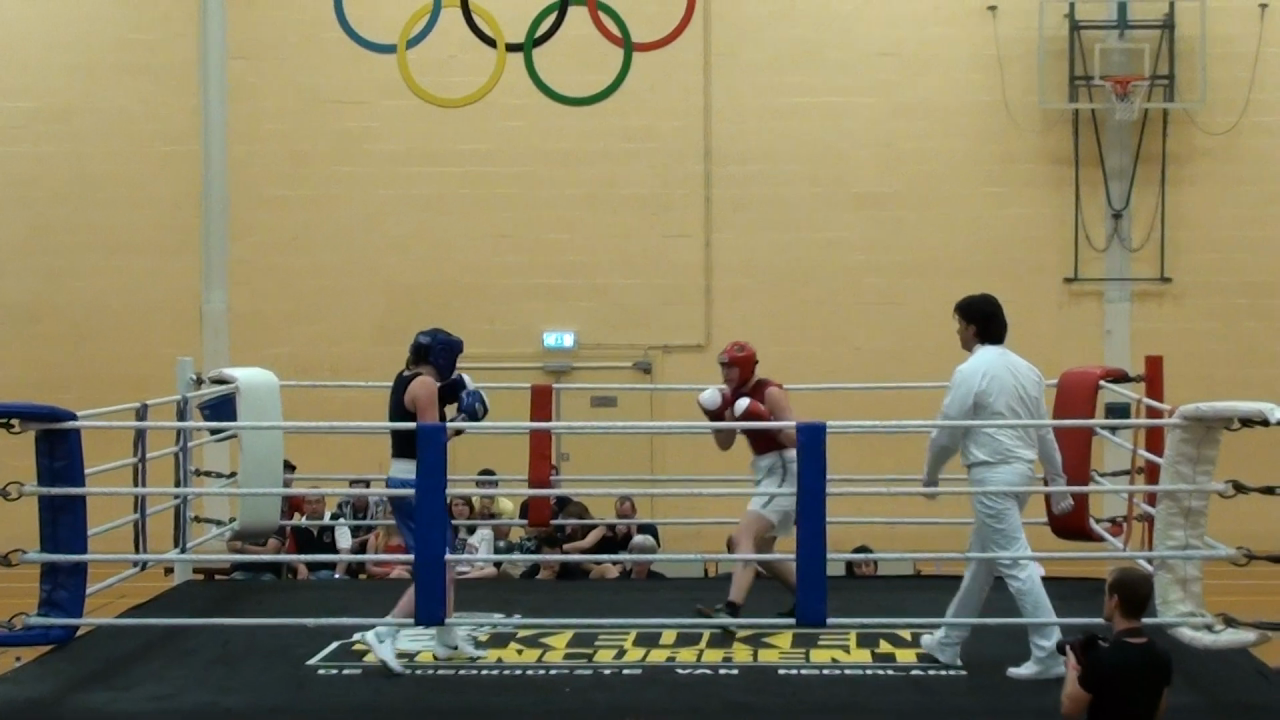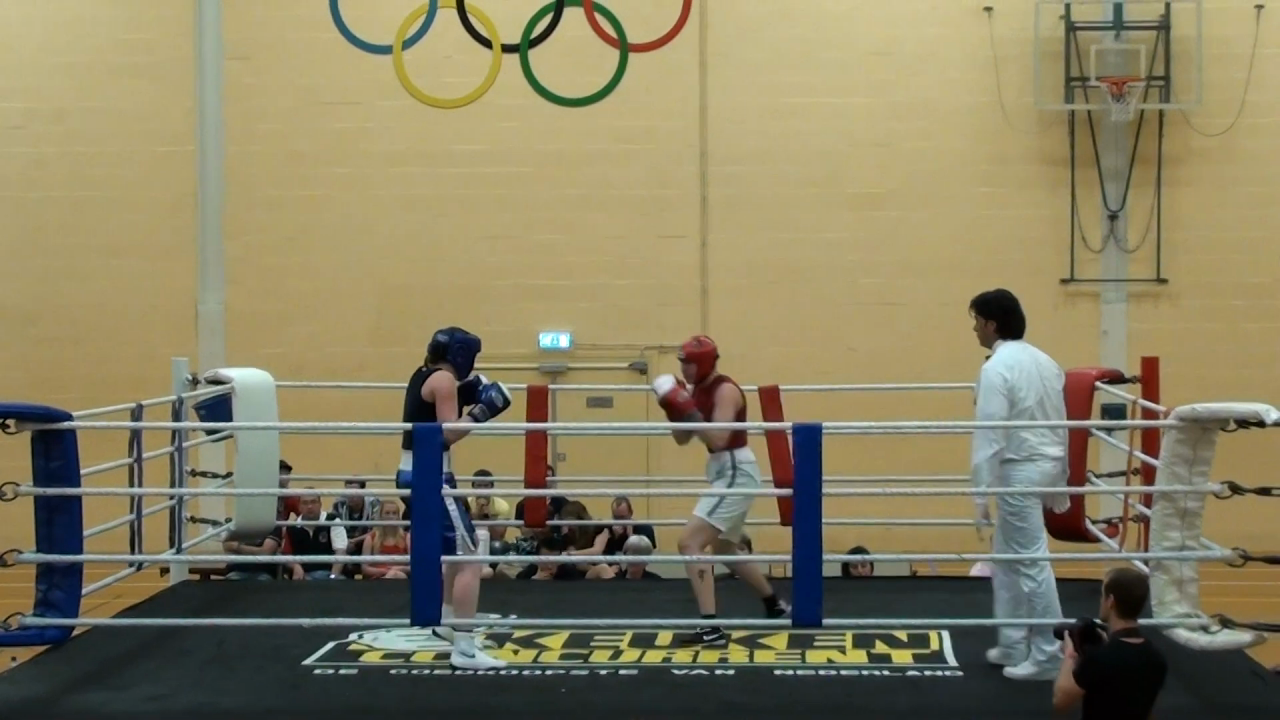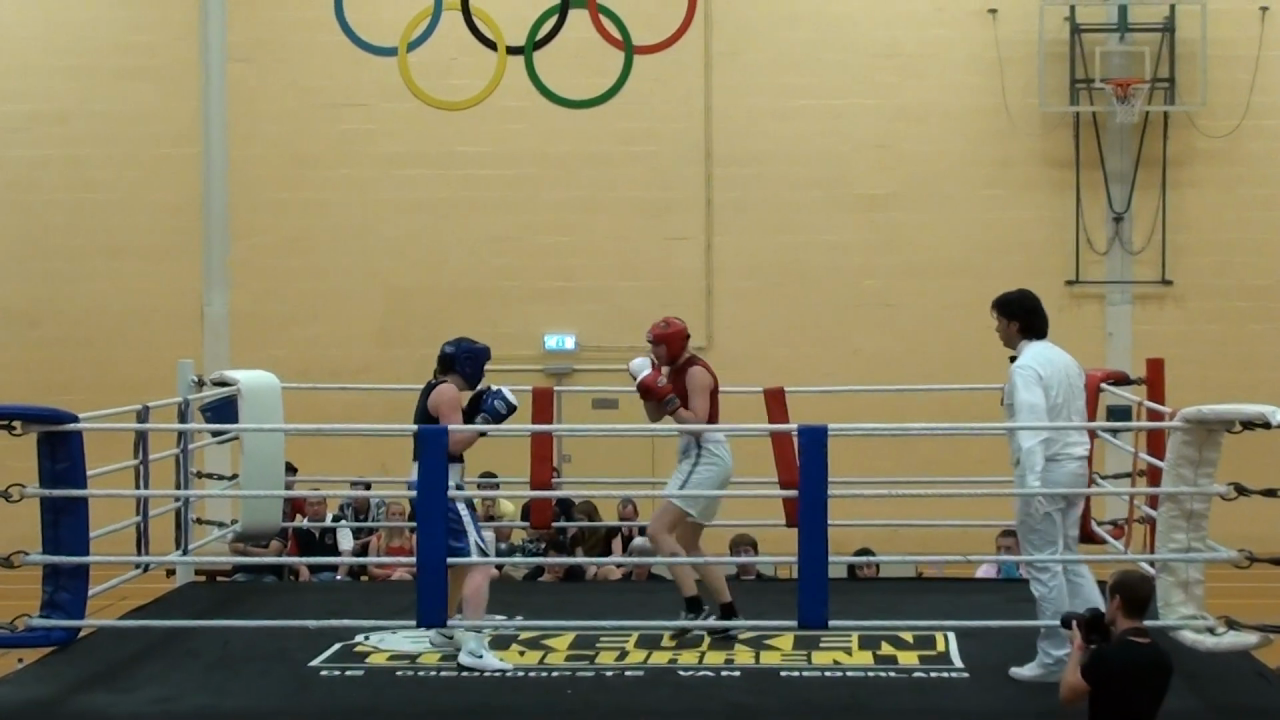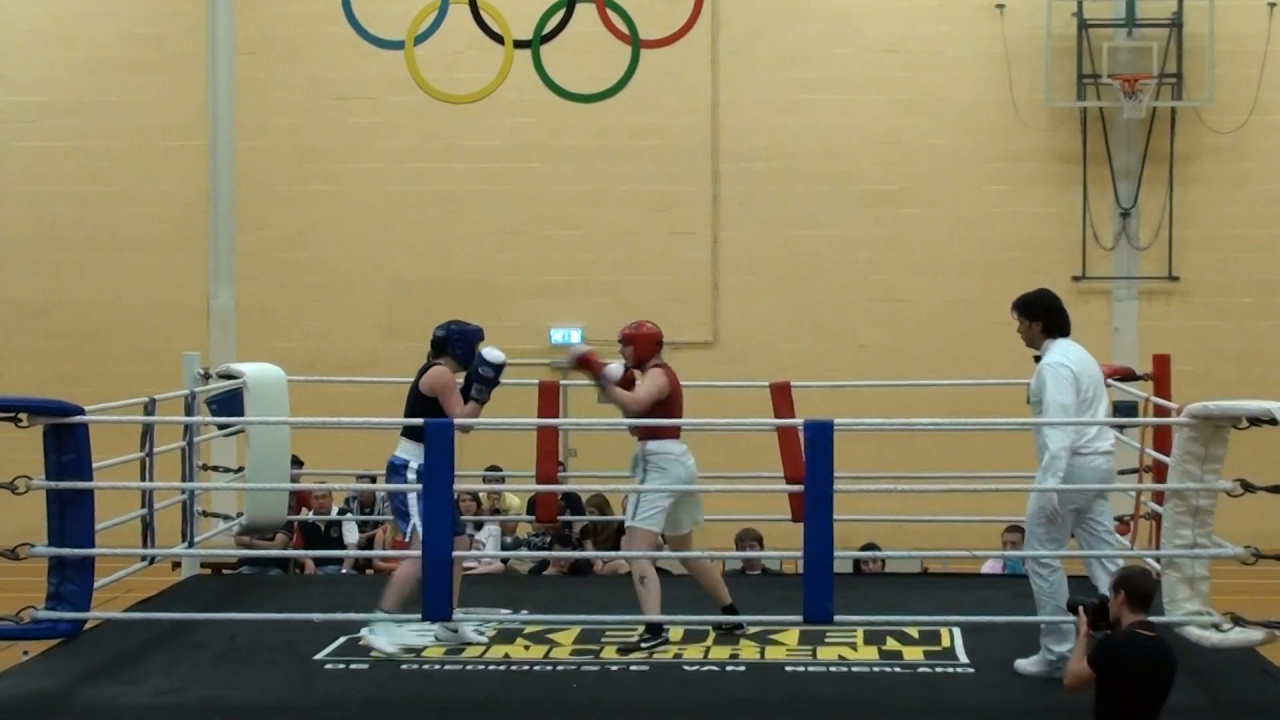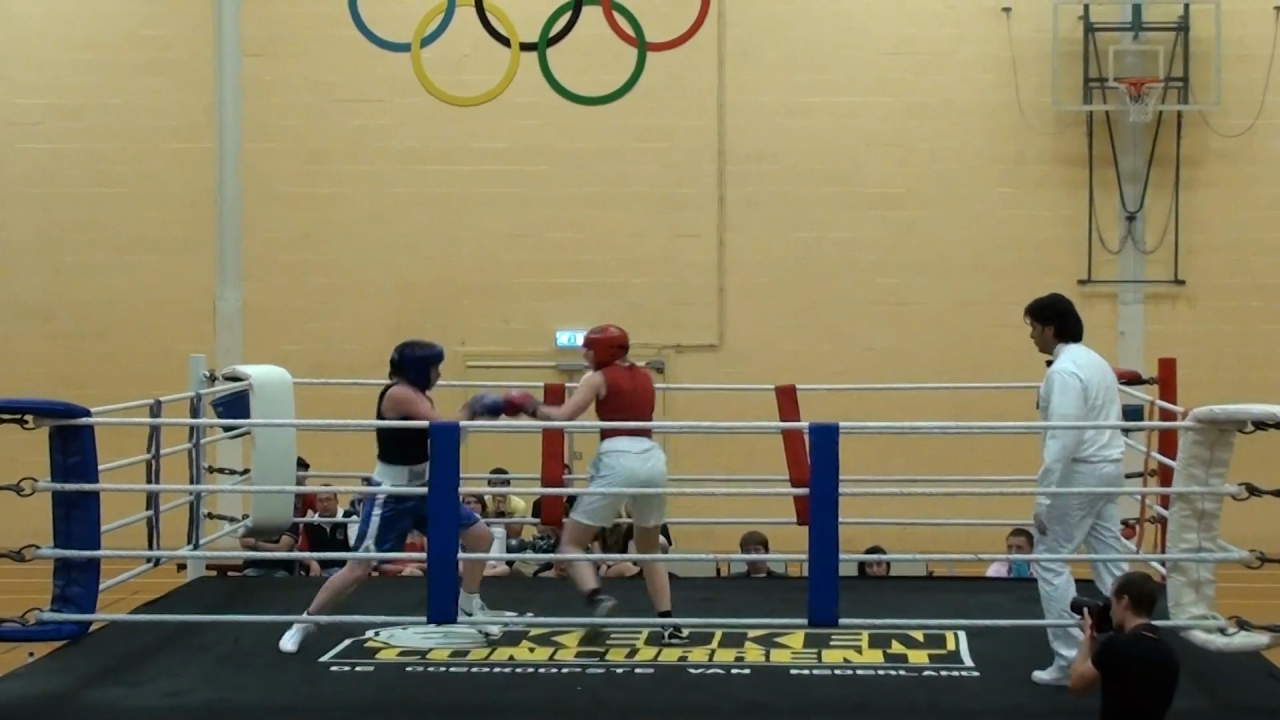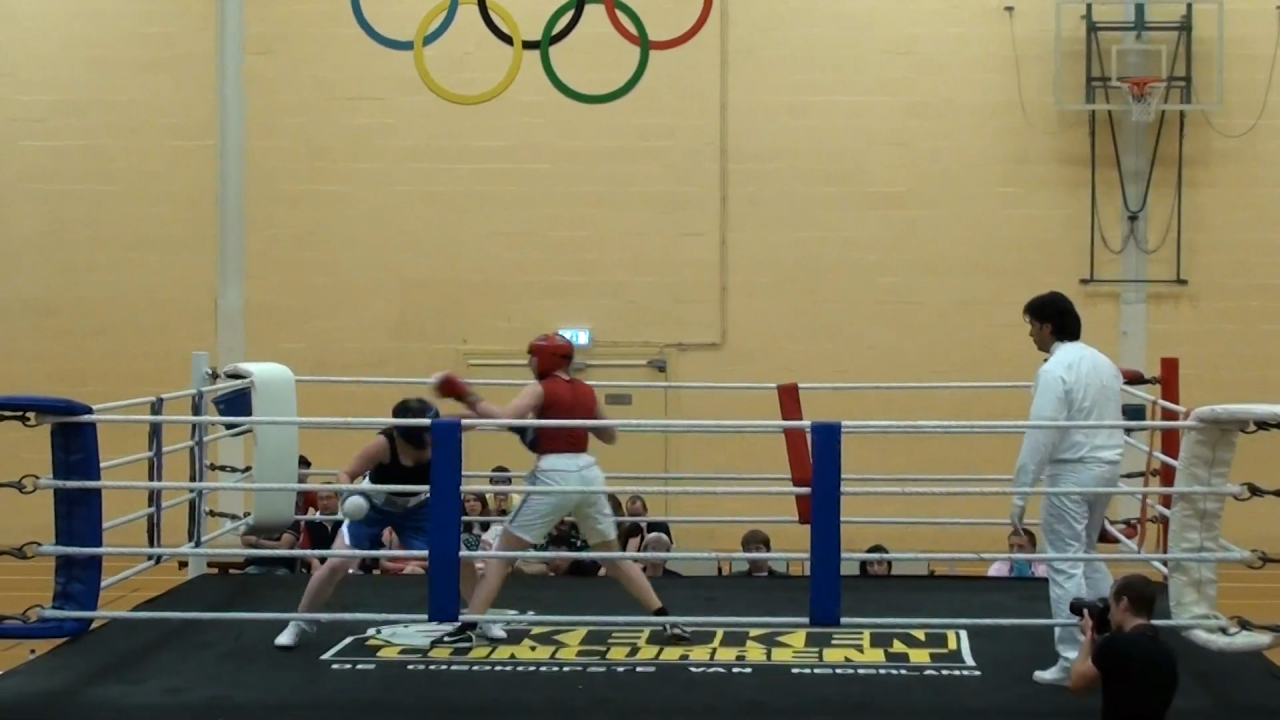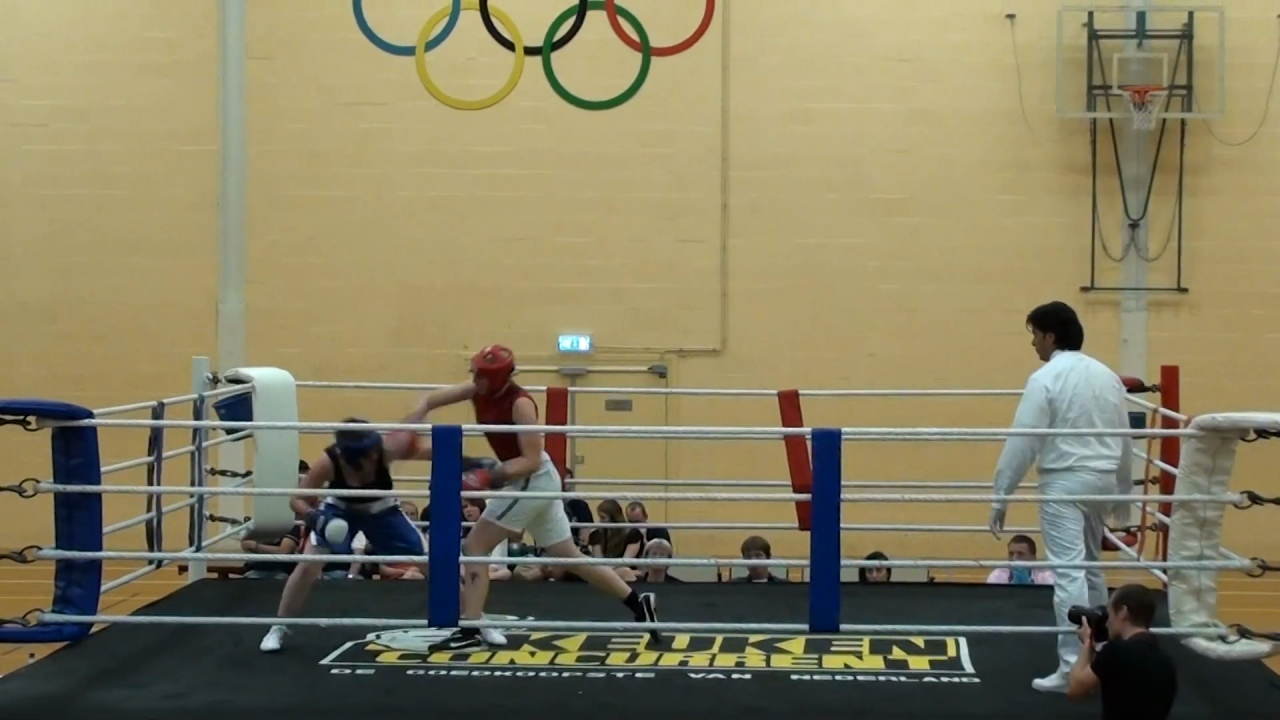
dt=0.2s
person 1, frame 1
left shoulder: (971, 372)
right shoulder: (1028, 371)
left elbow: (948, 431)
right elbow: (1044, 433)
left wrist: (931, 473)
right wrist: (1058, 483)
left hip: (993, 476)
right hip: (1021, 473)
left knee: (1015, 564)
right knee: (983, 557)
left ankle: (1049, 654)
right ankle: (949, 642)
person 1, frame 2
left shoulder: (998, 367)
right shoulder: (1046, 363)
left elbow: (989, 434)
right elbow: (1060, 426)
left wrist: (980, 492)
right wrist: (1061, 484)
left hip: (1017, 472)
right hip: (1046, 468)
left knee: (1030, 564)
right knee: (1009, 556)
left ankle: (1048, 657)
right ankle: (1012, 644)
person 1, frame 3
left shoulder: (1026, 367)
right shoulder: (1066, 362)
left elbow: (1032, 429)
left wrist: (1030, 486)
left hip: (1047, 473)
right hip: (1073, 468)
left knee: (1043, 565)
right knee: (1069, 560)
left ankle: (1055, 658)
person 1, frame 4
left shoulder: (1055, 363)
right shoulder: (1082, 357)
left elbow: (1058, 427)
left wrist: (1050, 484)
left hip: (1072, 468)
right hip: (1099, 465)
left knee: (1042, 556)
right knee: (1103, 557)
left ankle: (1056, 652)
person 1, frame 5
left shoulder: (1064, 369)
right shoulder: (1096, 363)
left elbow: (1062, 438)
left wrist: (1045, 496)
left hip: (1080, 475)
right hip: (1109, 471)
left knee: (1050, 562)
right knee: (1111, 563)
left ankle: (1068, 660)
person 1, frame 6
left shoulder: (1055, 370)
right shoulder: (1104, 364)
left elbow: (1040, 438)
left wrist: (1021, 494)
left hip: (1072, 474)
right hip: (1106, 470)
left knee: (1065, 567)
right knee: (1088, 559)
left ankle: (1074, 662)
person 1, frame 7
left shoulder: (1045, 379)
right shoulder: (1108, 376)
left elbow: (1022, 443)
right elbow: (1124, 439)
left wrist: (1001, 497)
right wrist: (1123, 491)
left hip: (1064, 482)
right hip: (1102, 480)
left knee: (1068, 572)
right knee: (1090, 565)
left ankle: (1075, 668)
person 2, frame 1
left shoulder: (771, 393)
right shoulder: (734, 395)
left elbow: (796, 438)
right elbow: (724, 444)
left wrist: (766, 419)
right wrist: (715, 417)
left hip: (785, 474)
right hip: (768, 474)
left knee: (742, 538)
right knee: (762, 550)
left ankle: (730, 611)
person 2, frame 2
left shoulder: (726, 390)
right shoulder: (697, 390)
left elbow: (717, 440)
right elbow: (682, 439)
left wrist: (688, 410)
right wrist: (673, 410)
left hip: (736, 475)
right hip: (725, 475)
left knee: (689, 543)
right knee: (724, 550)
left ankle: (711, 626)
right ankle: (775, 605)
person 2, frame 3
left shoulder: (696, 372)
right shoulder: (674, 372)
left elbow: (696, 424)
right elbow: (654, 417)
left wrist: (666, 398)
right wrist: (647, 388)
left hip: (706, 457)
right hip: (702, 459)
left knee: (658, 530)
right knee: (688, 544)
left ankle: (694, 607)
right ankle: (728, 616)
person 2, frame 4
left shoulder: (657, 375)
right shoulder: (653, 375)
left elbow: (632, 405)
right elbow: (636, 426)
left wrist: (599, 374)
right wrist: (622, 384)
left hip: (660, 466)
right hip: (677, 465)
left knee: (637, 552)
right knee: (685, 550)
left ankle: (654, 630)
right ankle: (732, 616)
person 2, frame 5
left shoulder: (598, 379)
right shoulder: (644, 378)
left elbow: (562, 416)
left wrist: (529, 406)
left hip: (615, 462)
right hip: (652, 461)
left knee: (569, 545)
right knee: (649, 550)
left ankle: (598, 599)
right ankle: (669, 624)
person 2, frame 6
left shoulder: (539, 389)
right shoulder: (586, 392)
left elbow: (503, 415)
right elbow: (610, 437)
left wrist: (467, 396)
left hip: (554, 479)
right hip: (588, 476)
left knee: (502, 554)
right knee: (614, 559)
left ankle: (467, 629)
right ankle: (667, 621)
person 2, frame 7
left shoulder: (520, 403)
right shoulder: (479, 390)
left elbow: (531, 461)
right elbow: (436, 399)
left wrist: (492, 477)
left hip: (532, 481)
right hip: (525, 481)
left knee: (474, 547)
right knee: (571, 557)
left ankle: (469, 631)
right ankle: (636, 603)
person 3, frame 1
left shoulder: (405, 380)
right shoulder: (425, 385)
left wrist: (450, 396)
right wrist: (464, 417)
left hip: (405, 483)
right hip: (417, 486)
left ankle: (448, 640)
right ankle: (384, 634)
person 3, frame 2
left shoulder: (422, 376)
right shoulder: (444, 379)
right elbow: (449, 434)
left wrist: (463, 397)
right wrist: (482, 411)
left hip: (412, 476)
left knee: (459, 553)
right knee: (470, 560)
left ankle: (446, 619)
right ankle: (465, 648)
person 3, frame 3
left shoulder: (438, 390)
right shoulder: (447, 392)
right elbow: (455, 443)
left wrist: (474, 411)
right wrist: (489, 417)
left knee: (462, 559)
right knee: (480, 565)
left ankle: (444, 629)
right ankle: (473, 649)
person 3, frame 4
left shoulder: (440, 374)
right shoulder: (441, 374)
left elbow: (448, 418)
right elbow: (462, 422)
left wrist: (473, 387)
right wrist: (482, 387)
right hip: (413, 471)
left knee: (459, 544)
right knee: (423, 551)
left ankle: (449, 624)
right ankle: (381, 626)
person 3, frame 5
left shoulder: (413, 395)
right shoulder: (399, 395)
left elbow: (430, 433)
right wrist: (476, 407)
left hip: (421, 487)
right hip: (389, 493)
left knee: (481, 536)
right knee: (359, 568)
left ankle: (470, 606)
right ankle: (304, 624)
person 3, frame 6
left shoulder: (431, 434)
right shoulder: (383, 443)
right elbow: (345, 474)
left hip: (414, 507)
right hip: (374, 506)
right knee: (336, 565)
right ankle: (299, 625)
person 3, frame 7
left shoulder: (384, 448)
right shoulder: (327, 461)
right elbow: (297, 498)
right wrist: (314, 520)
left hip: (382, 512)
right hip: (341, 512)
right knee: (308, 566)
right ankle: (279, 628)
